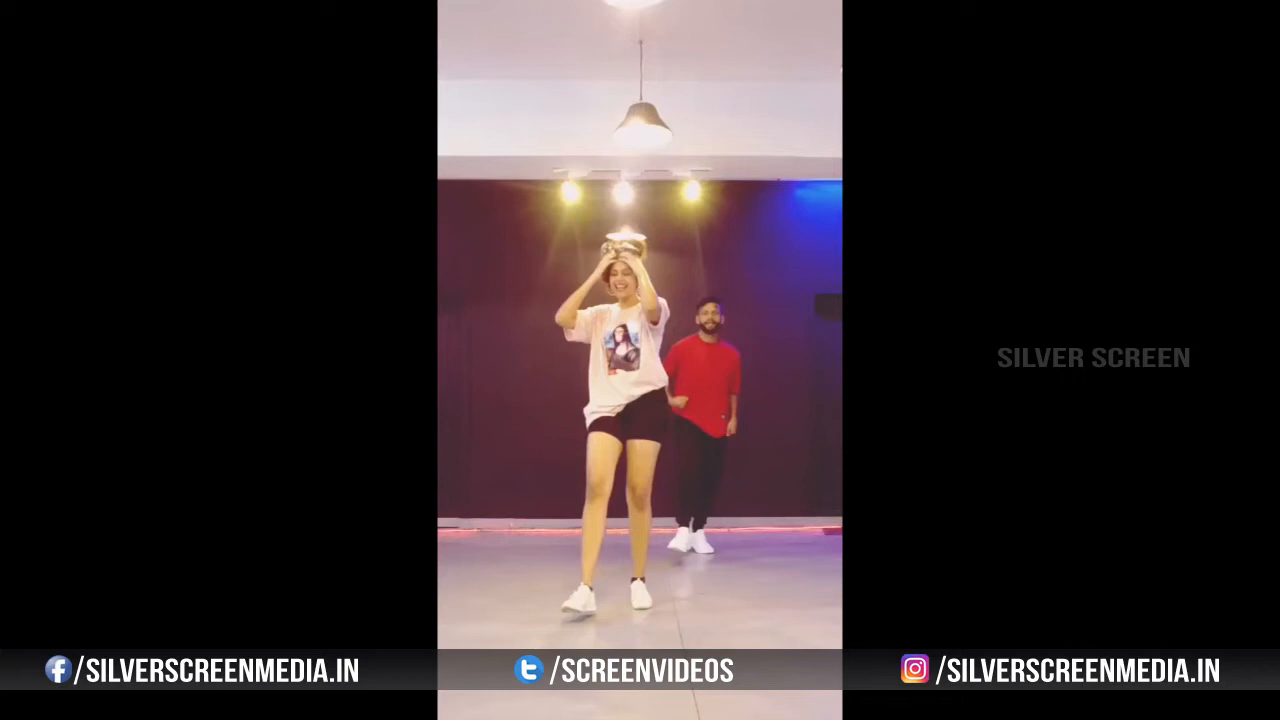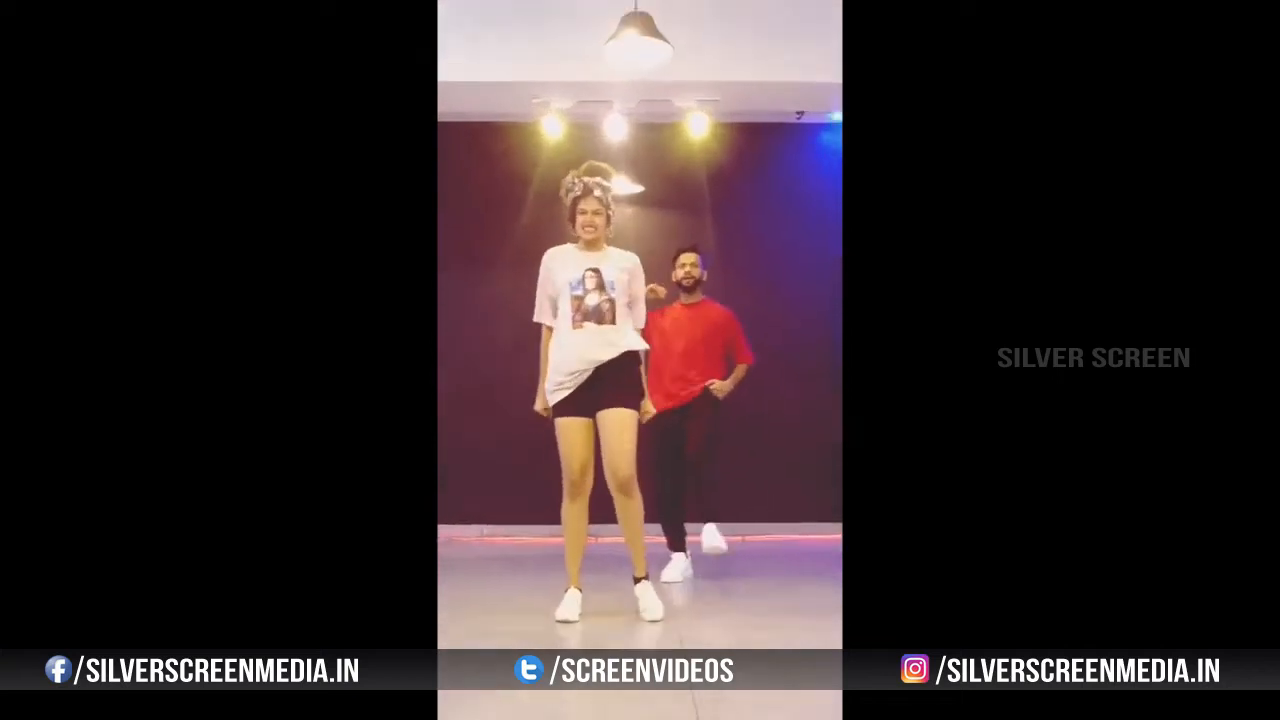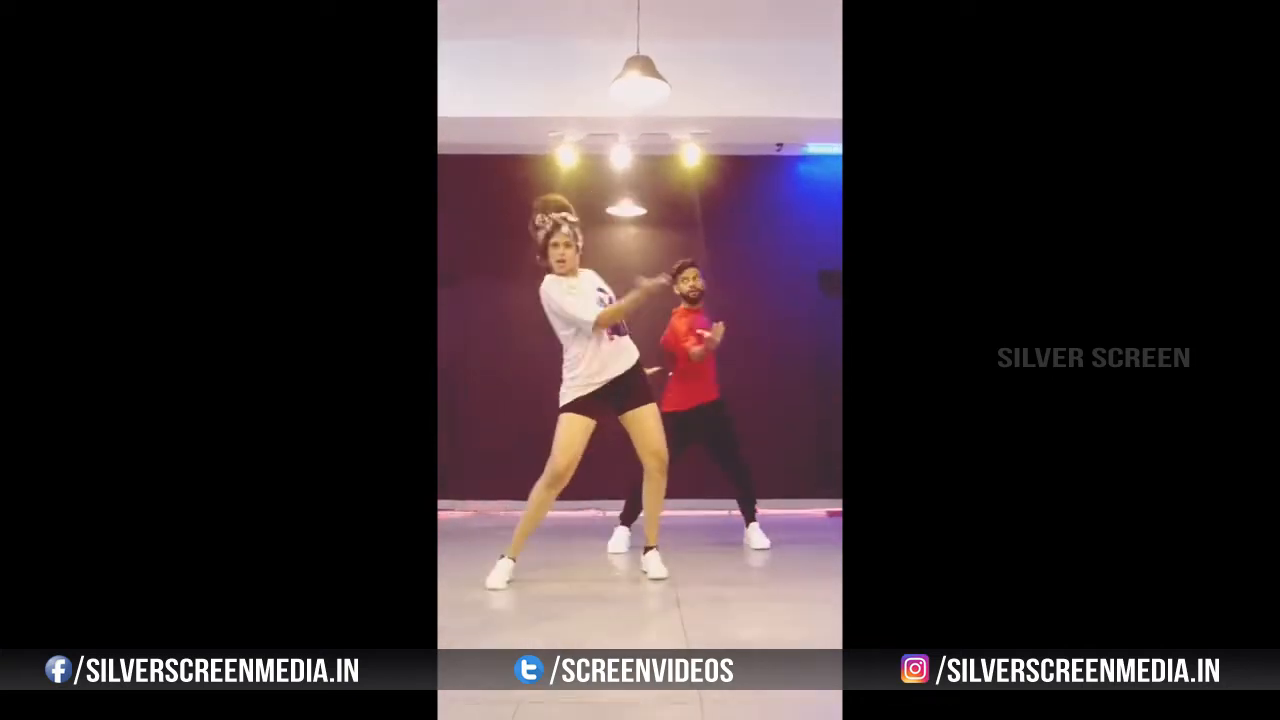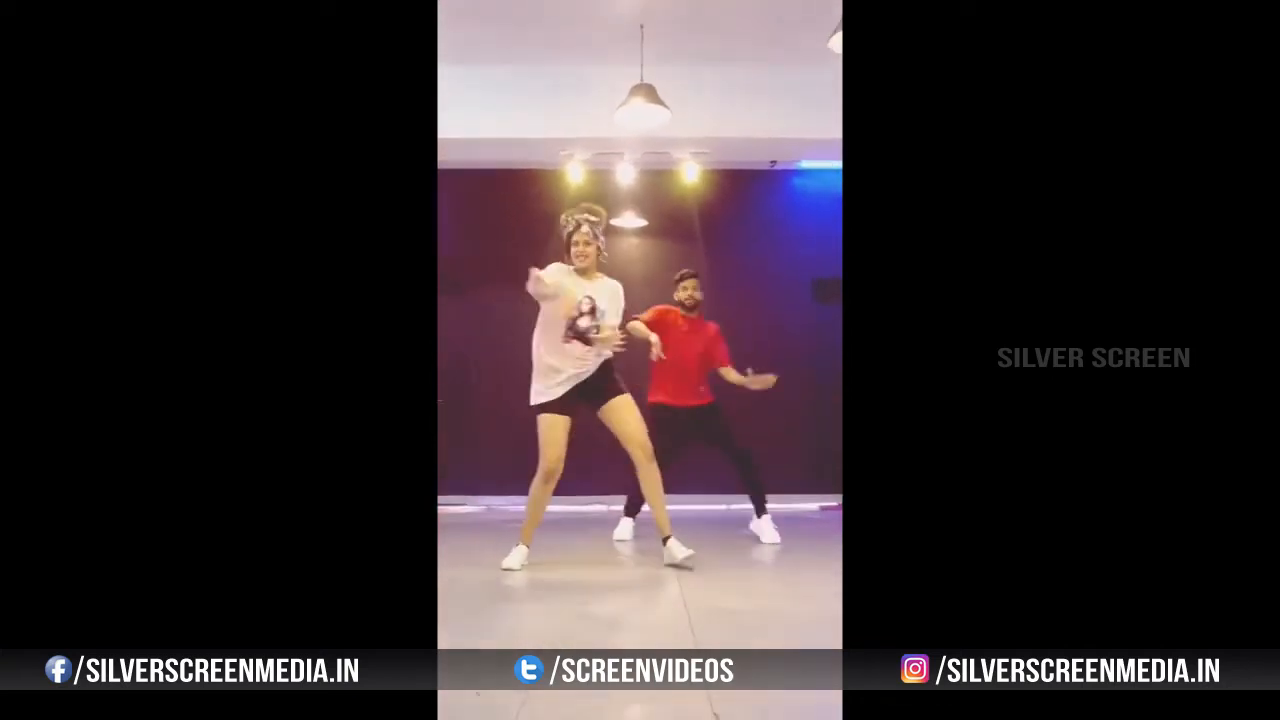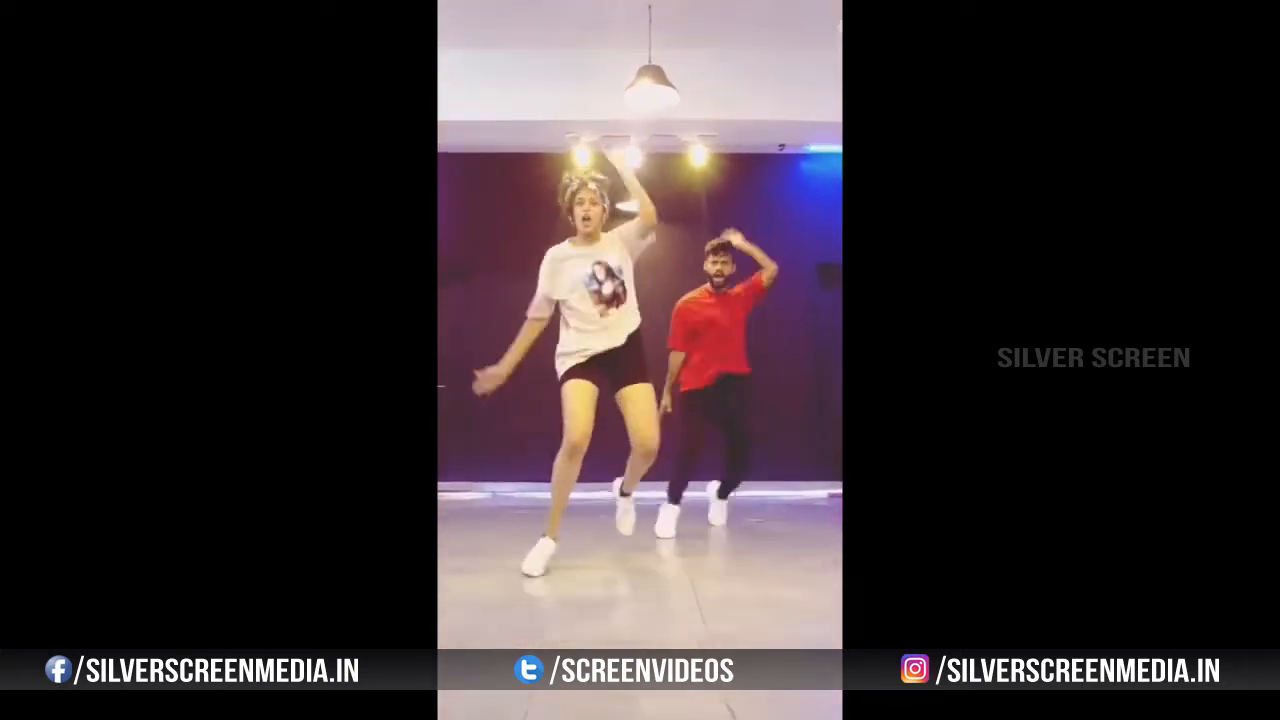
dt=1s
person 1, frame 1
left shoulder: (653, 310)
right shoulder: (599, 316)
left elbow: (652, 307)
right elbow: (562, 318)
left wrist: (640, 267)
right wrist: (594, 275)
left hip: (645, 403)
right hip: (606, 407)
left knee: (639, 493)
right knee: (597, 487)
left ankle: (638, 580)
right ankle: (586, 587)
person 1, frame 2
left shoulder: (627, 262)
right shoulder: (554, 259)
left elbow: (638, 327)
right elbow: (548, 328)
left wrist: (646, 392)
right wrist: (541, 387)
left hip: (617, 369)
right hip: (568, 378)
left knee: (622, 476)
right knee: (575, 482)
left ankle: (642, 578)
person 1, frame 3
left shoulder: (589, 277)
right shoulder: (553, 287)
right elbow: (600, 320)
right wrist: (641, 294)
left hip: (626, 374)
right hip: (586, 385)
left knee: (658, 459)
right knee: (557, 471)
left ankle: (651, 550)
right ankle: (509, 557)
person 1, frame 4
left shoulder: (612, 289)
right shoulder: (557, 273)
left elbow: (609, 338)
right elbow: (536, 286)
left wrist: (608, 336)
right wrist: (564, 296)
left hip: (598, 374)
right hip: (555, 382)
left knee: (643, 448)
right knee: (550, 467)
left ankle: (669, 540)
right ankle: (523, 544)
person 1, frame 5
left shoulder: (621, 242)
right shoulder: (558, 257)
left elbow: (650, 216)
right elbow: (537, 316)
left wrist: (623, 169)
right wrist: (505, 365)
left hip: (626, 347)
right hip: (580, 354)
left knee: (648, 443)
right knee: (576, 441)
left ankle: (626, 488)
right ankle: (549, 537)
person 2, frame 1
left shoulder: (732, 354)
right shoulder: (682, 348)
left elbow: (733, 390)
left wrist: (733, 417)
right wrist: (670, 399)
left hip: (717, 426)
right hip: (688, 422)
left knee: (710, 479)
right knee: (688, 472)
left ankle: (698, 531)
right ankle: (683, 529)
person 2, frame 2
left shoulder: (722, 316)
right shoulder: (658, 318)
left elbow: (744, 359)
left wrist: (729, 383)
right wrist: (644, 295)
left hip: (702, 400)
right hip: (664, 407)
left knee: (697, 455)
right knee: (668, 480)
left ankle: (708, 525)
person 2, frame 3
left shoulder: (700, 314)
right shoulder: (680, 321)
right elbow: (694, 356)
right wrist: (710, 344)
left hip: (710, 404)
right hip: (680, 409)
left knee: (736, 465)
left ankle: (752, 526)
right ankle: (623, 528)
person 2, frame 4
left shoulder: (711, 331)
right shoulder: (663, 315)
left elbow: (723, 367)
right elbow: (633, 324)
left wrist: (748, 382)
right wrist: (651, 336)
left hip: (701, 405)
right hip: (665, 406)
left knee: (740, 456)
left ankle: (762, 517)
right ankle: (628, 518)
person 2, frame 5
left shoulder: (740, 297)
right shoulder: (687, 305)
left elbow: (772, 270)
right elbow: (678, 351)
left wrist: (743, 244)
right wrist: (667, 392)
left hip: (733, 383)
right hip: (697, 386)
left knee: (741, 449)
right knee: (689, 446)
left ankle: (721, 495)
right ankle: (671, 507)
